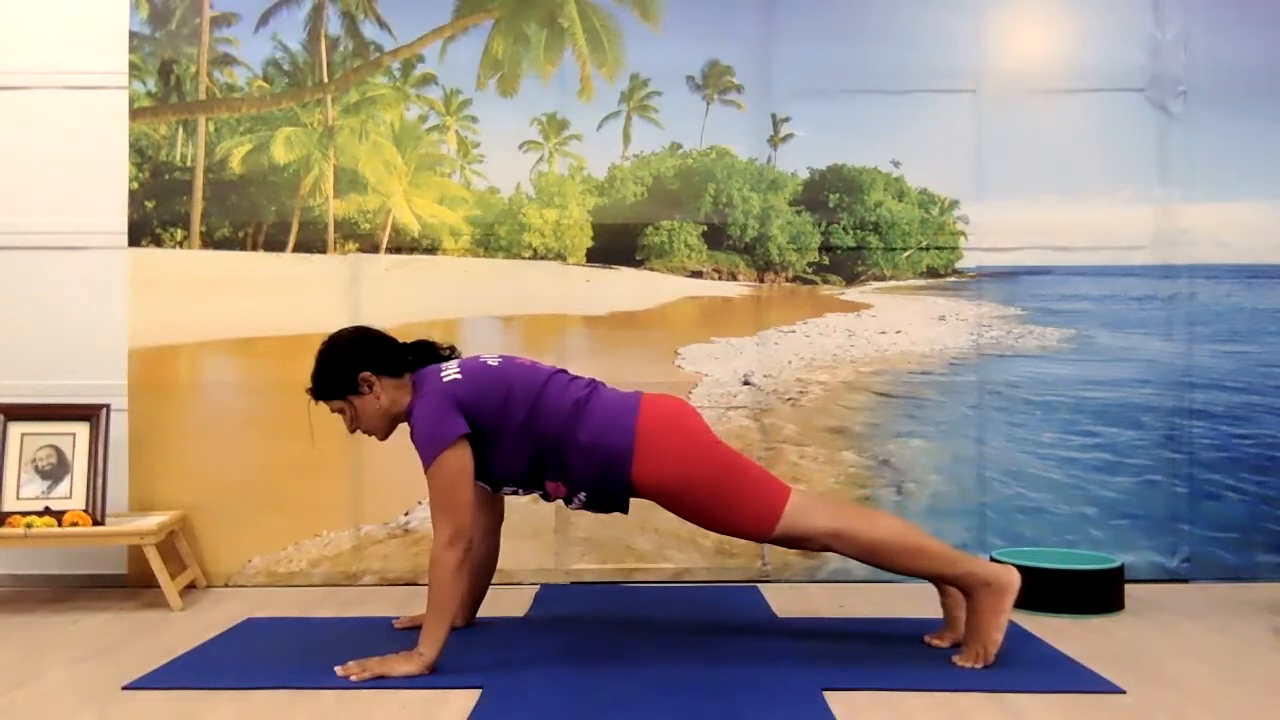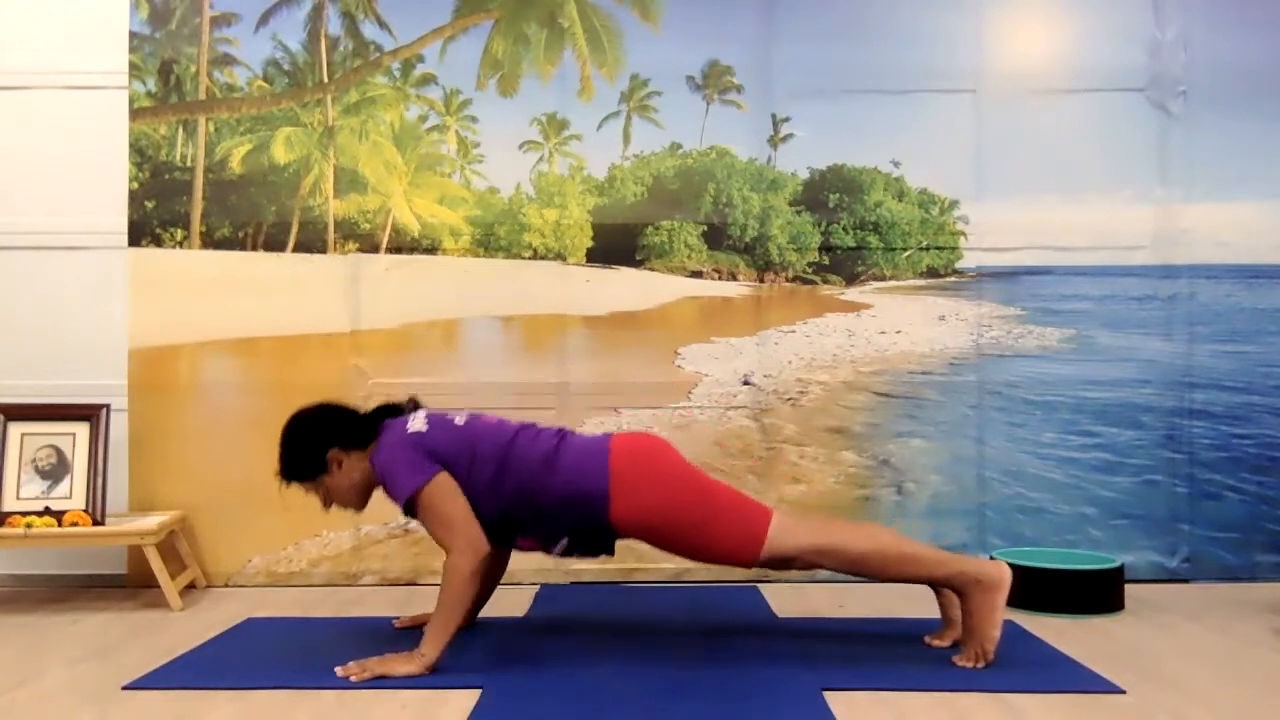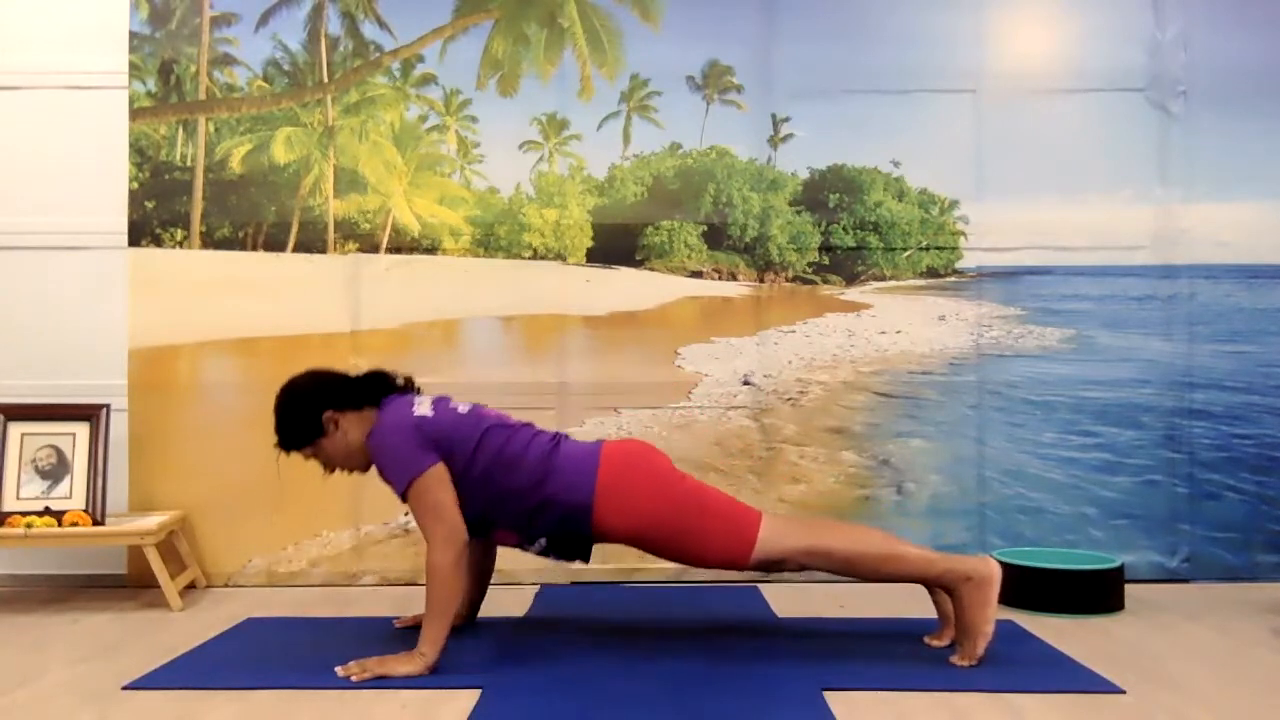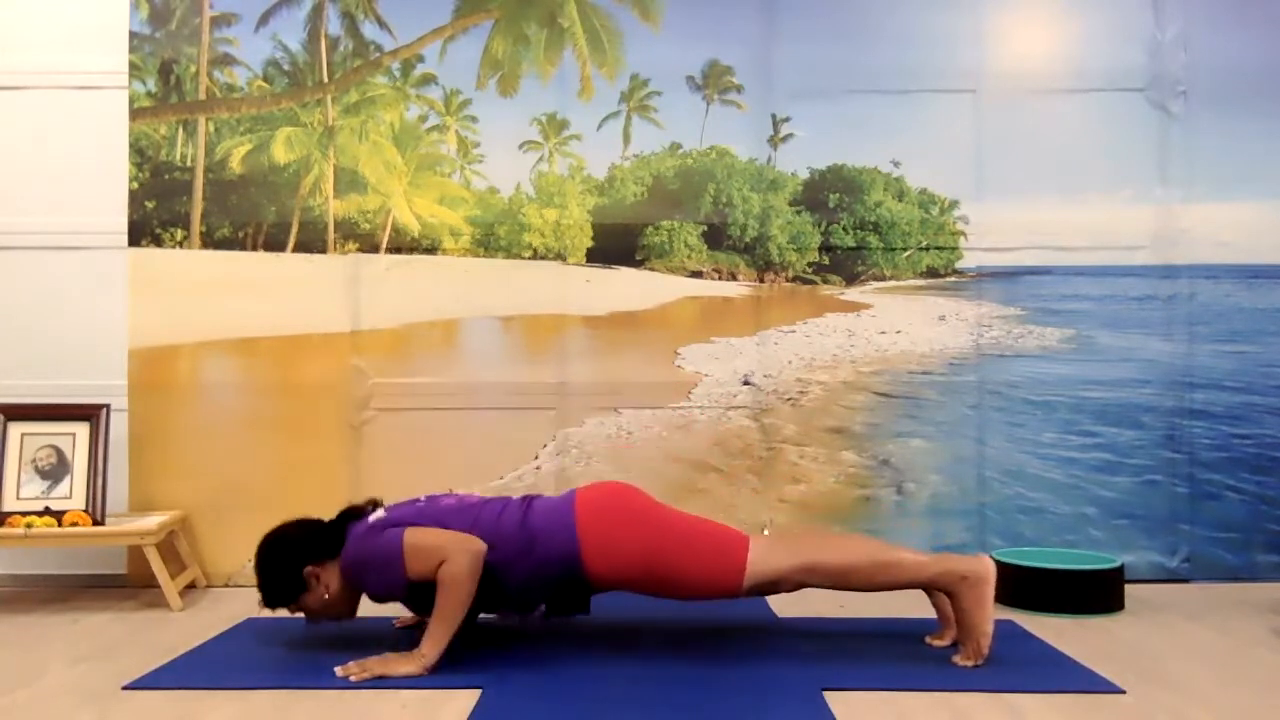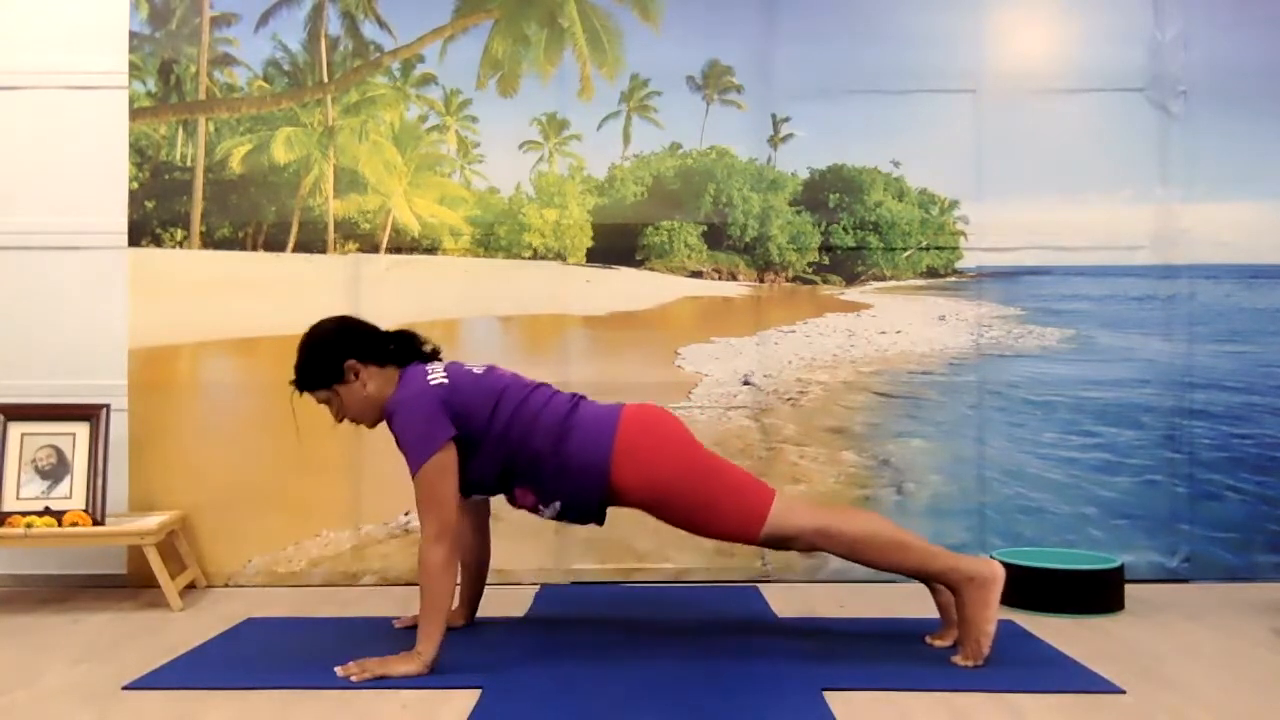
dt=1s
person 1, frame 1
left shoulder: (430, 405)
right shoulder: (453, 388)
left elbow: (453, 538)
right elbow: (486, 520)
left wrist: (422, 652)
right wrist: (460, 614)
left hip: (654, 449)
right hip: (649, 434)
left knee: (811, 524)
right knee: (804, 521)
left ankle: (981, 577)
right ankle: (952, 577)
person 1, frame 2
left shoulder: (392, 458)
right shoulder: (413, 440)
left elbow: (471, 547)
right elbow: (497, 529)
left wrist: (426, 650)
right wrist: (457, 610)
left hip: (629, 485)
right hip: (624, 471)
left knee: (797, 543)
right knee: (789, 540)
left ankle: (970, 574)
right ankle: (945, 580)
person 1, frame 3
left shoulder: (393, 433)
right shoulder: (417, 418)
left elbow: (447, 544)
right elbow: (481, 524)
left wrist: (424, 654)
right wrist: (461, 614)
left hip: (620, 493)
right hip: (617, 479)
left knee: (785, 545)
right knee: (779, 543)
left ankle: (963, 573)
right ankle: (942, 575)
person 1, frame 4
left shoulder: (367, 555)
right shoulder: (380, 528)
left elbow: (466, 553)
left wrist: (425, 652)
right wrist: (440, 612)
left hip: (602, 536)
right hip: (597, 518)
left knee: (781, 566)
right knee: (776, 564)
left ankle: (956, 571)
right ankle: (936, 572)
person 1, frame 5
left shoulder: (413, 401)
right shoulder: (433, 389)
left elbow: (440, 534)
right elbow: (472, 514)
left wrist: (422, 652)
right wrist: (462, 612)
left hip: (636, 454)
right hip: (631, 446)
left knee: (798, 523)
right knee: (787, 526)
left ankle: (967, 573)
right ankle: (946, 577)
